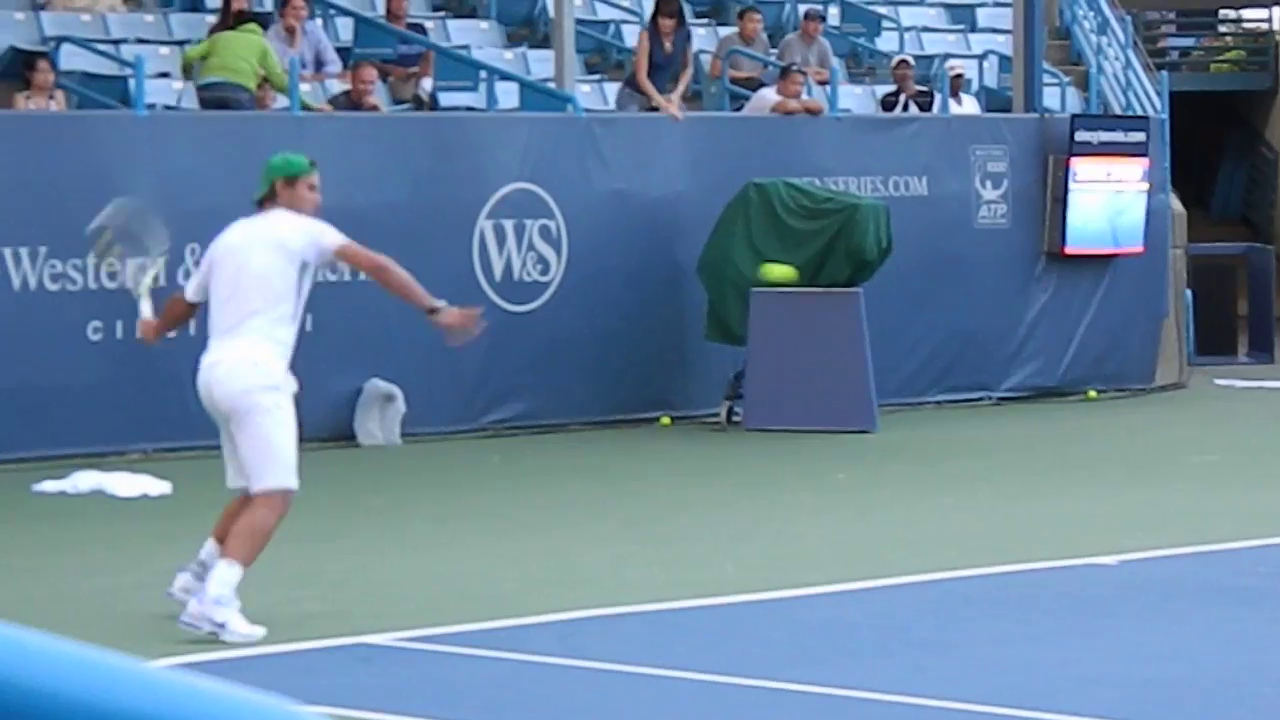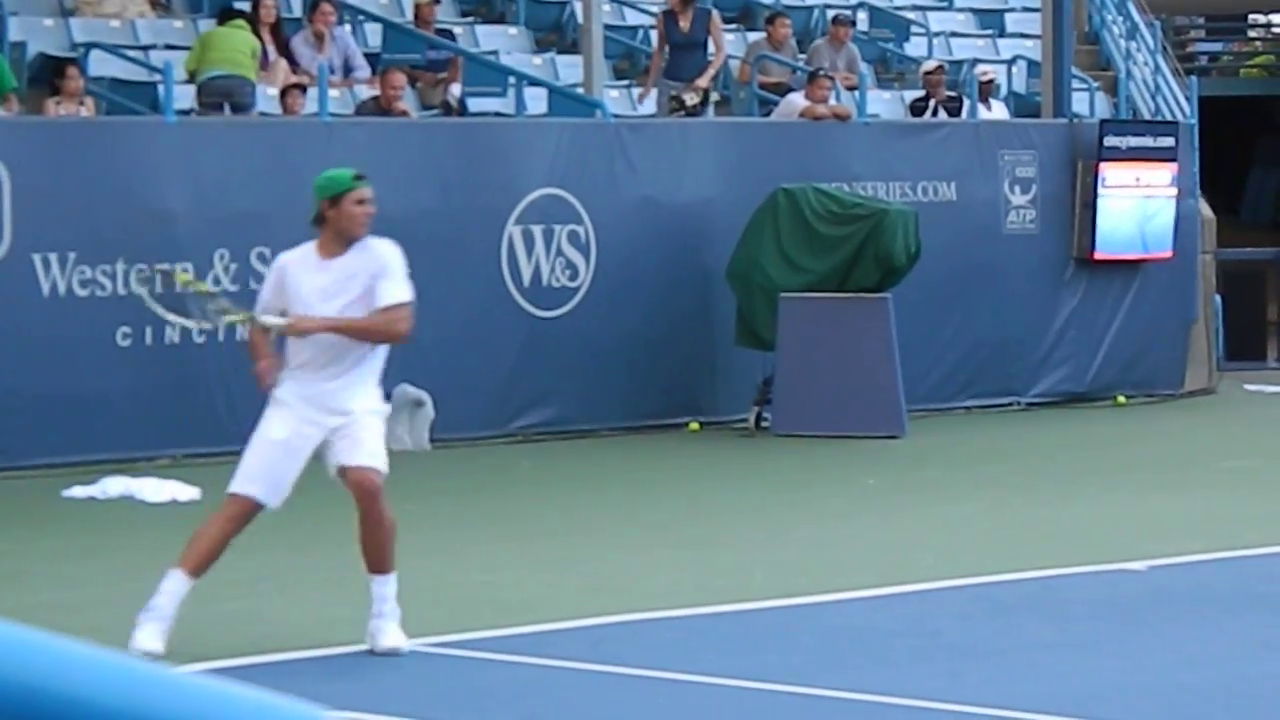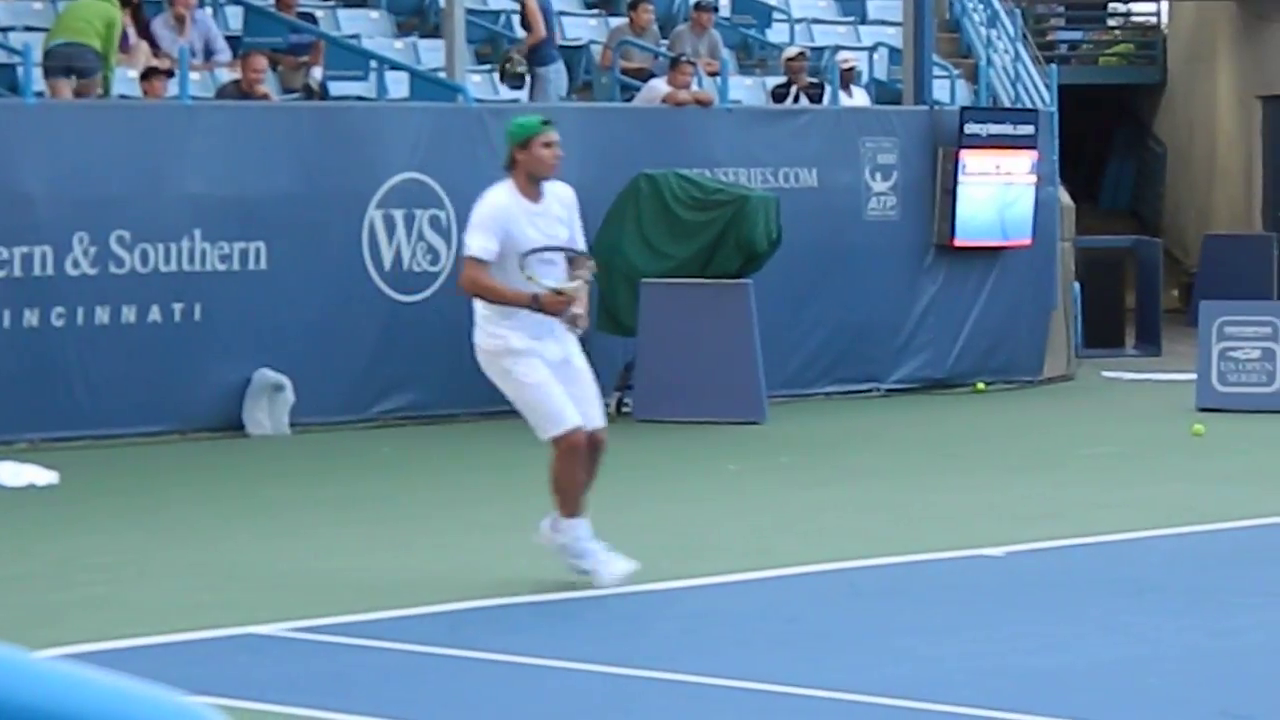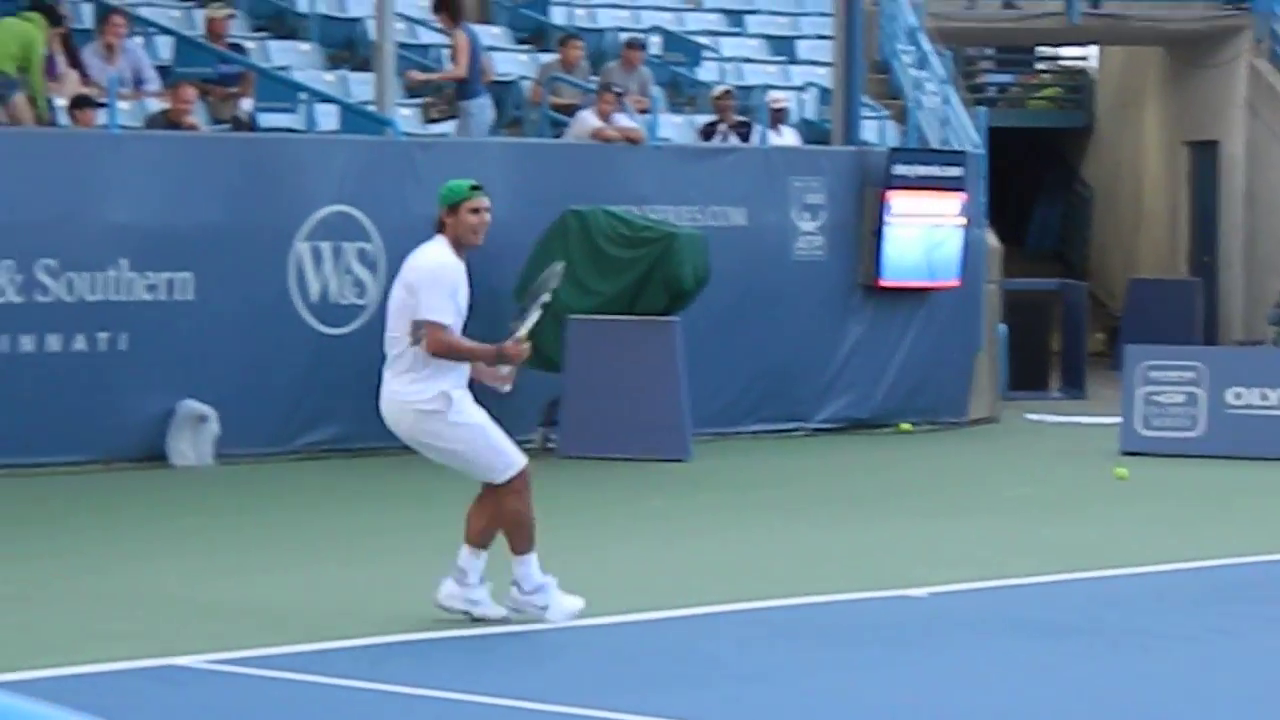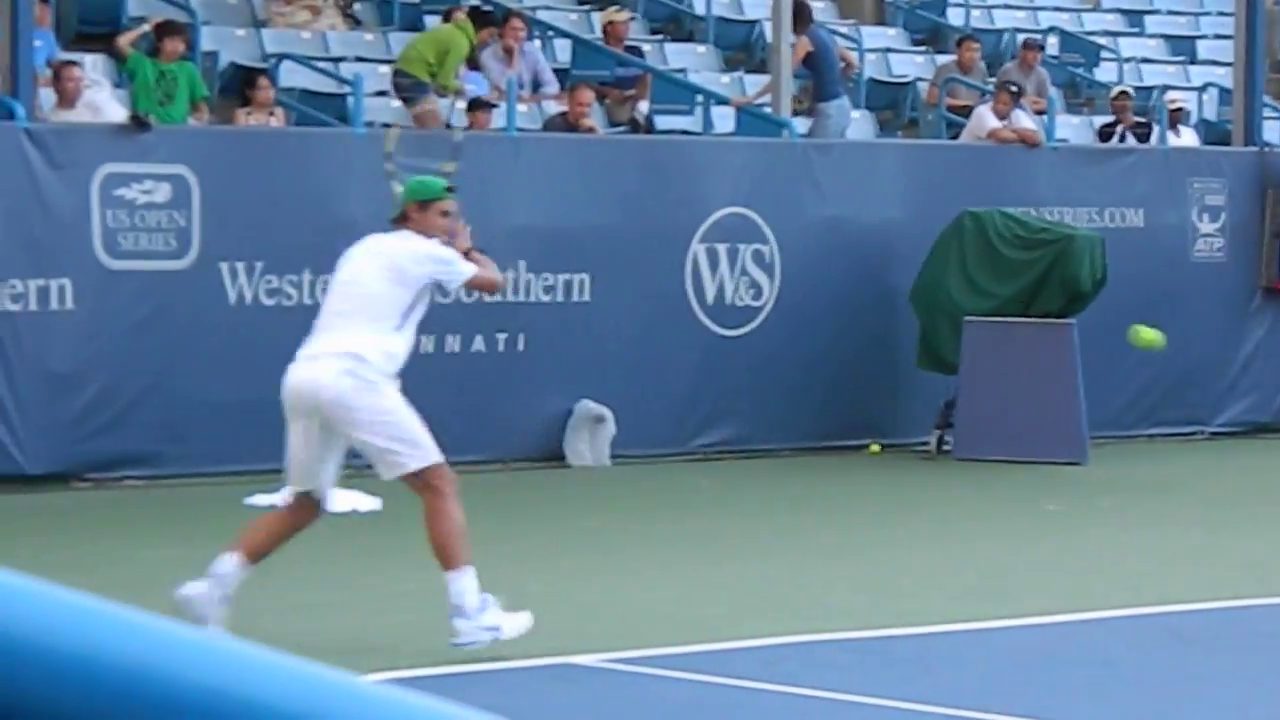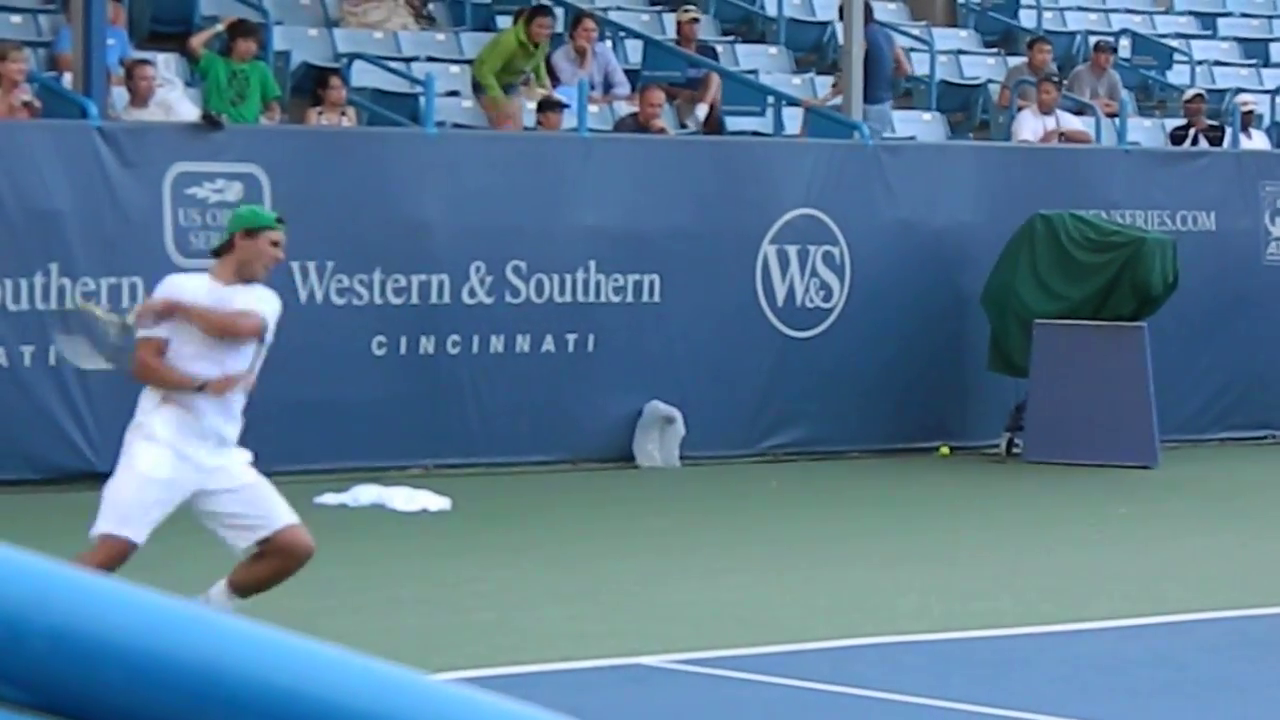
dt=0.7s
person 1, frame 1
left shoulder: (226, 238)
right shoulder: (300, 229)
left elbow: (180, 308)
right elbow: (371, 261)
left wrist: (155, 329)
right wrist: (436, 309)
left hip: (216, 373)
right hip: (254, 375)
left knee: (255, 491)
right knee: (272, 500)
left ankle: (195, 582)
right ankle: (215, 603)
person 1, frame 2
left shoulder: (383, 255)
right shoulder: (287, 266)
left elbow: (398, 326)
right elbow: (258, 328)
left wrist: (330, 323)
right wrist: (265, 363)
left hip: (354, 402)
right hip: (293, 402)
left knee: (369, 487)
right knee: (239, 506)
left ankle: (384, 614)
right ankle: (160, 610)
person 1, frame 3
left shoulder: (564, 197)
right shoulder: (495, 206)
right elbow: (471, 280)
left wrist: (577, 301)
right wrist: (536, 303)
left hip: (557, 337)
right hip: (510, 344)
left knee: (595, 439)
right knee: (573, 439)
left ankle: (563, 528)
right ankle: (581, 546)
person 1, frame 4
left shoulder: (444, 259)
right shoulder: (440, 265)
right elbow: (434, 343)
left wrist: (480, 366)
right wrist: (495, 354)
left hip: (417, 396)
right hip: (426, 401)
left knee: (499, 482)
right knee: (515, 479)
left ankle: (465, 586)
right ankle: (532, 589)
person 1, frame 5
left shoulder: (363, 249)
right shoulder: (431, 254)
right elbow: (493, 282)
right wrist: (468, 251)
left hip: (303, 379)
right hip: (350, 379)
left knee: (303, 507)
right knee: (440, 486)
left ankle: (213, 590)
right ankle: (472, 613)
person 1, frame 6
left shoulder: (266, 300)
right shoulder: (176, 285)
left elbow: (241, 329)
right elbow: (145, 361)
left wrist: (176, 308)
right wrist: (202, 386)
left hip: (220, 456)
right hip: (160, 443)
left knee: (297, 548)
right knee: (108, 553)
left ankle: (213, 608)
